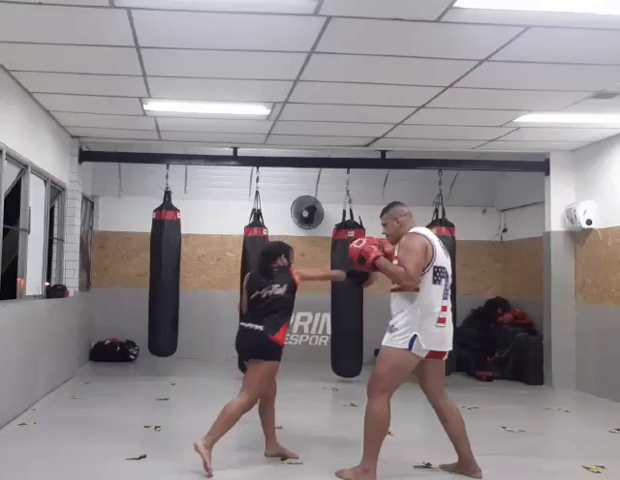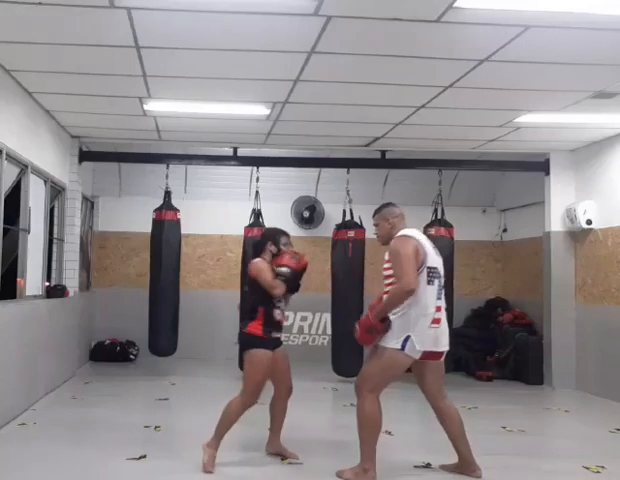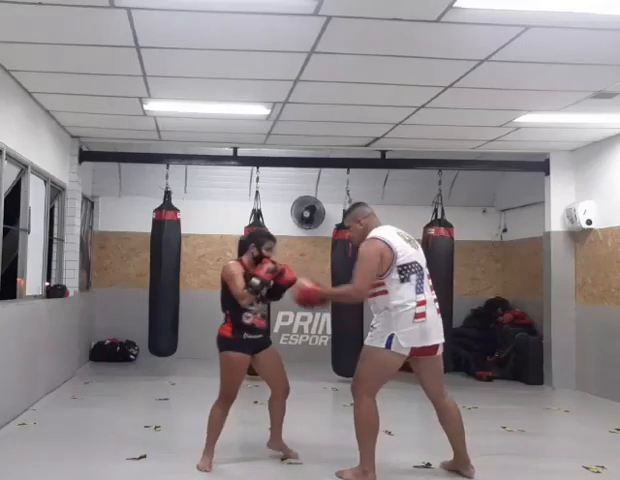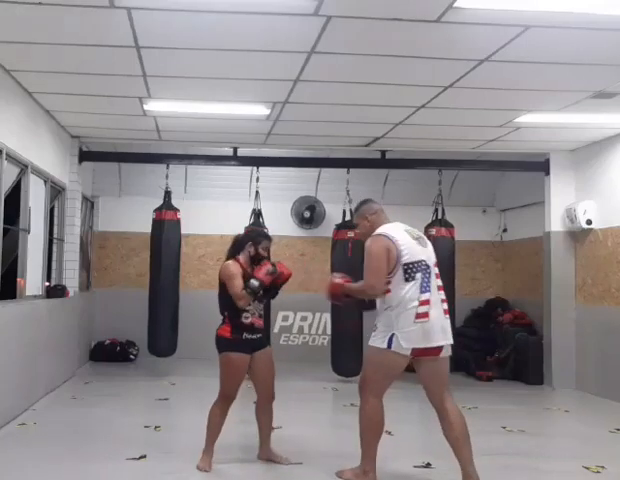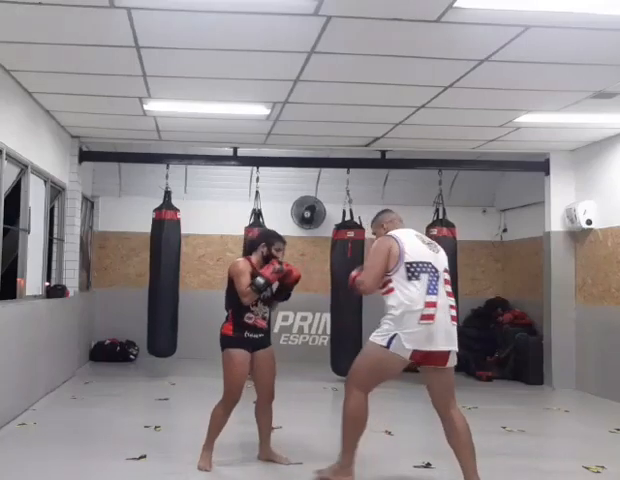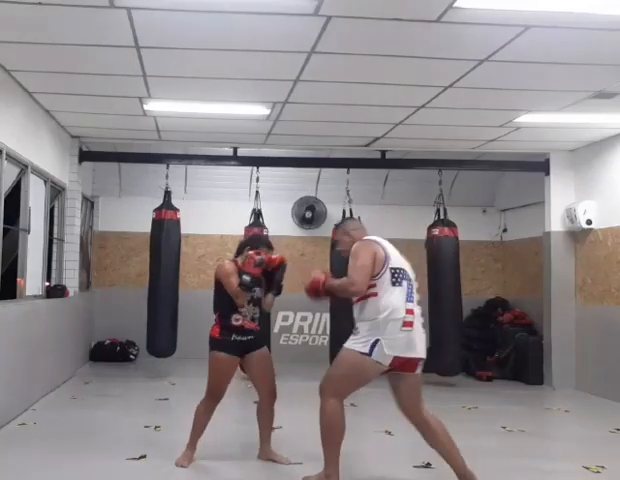
dt=0.3s
person 1, frame 1
left shoulder: (413, 239)
right shoulder: (432, 241)
left elbow: (409, 279)
left wrist: (376, 260)
right wrist: (383, 262)
left hip: (414, 328)
right hip: (435, 330)
left knee: (378, 391)
right knee: (438, 397)
person 1, frame 2
left shoulder: (402, 242)
right shoulder: (423, 242)
left elbow: (406, 286)
left wrist: (374, 315)
right wrist: (381, 305)
left hip: (409, 329)
right hip: (433, 330)
left knee: (366, 389)
right knee: (437, 398)
person 1, frame 3
left shoulder: (373, 244)
right shoulder: (404, 237)
left elbow: (357, 292)
left wrist: (316, 292)
left hip: (397, 326)
right hip: (428, 324)
left knee: (363, 391)
right knee: (438, 394)
person 1, frame 4
left shoulder: (379, 240)
right shoulder: (418, 236)
left elbow: (374, 288)
left wrist: (345, 286)
right wrist: (360, 288)
left hip: (402, 327)
right hip: (437, 325)
left knee: (370, 393)
right knee: (442, 401)
person 1, frame 5
left shoulder: (387, 242)
right shoulder: (435, 247)
left elbow: (366, 286)
left wrist: (356, 278)
left hip: (405, 328)
right hip: (443, 330)
left knee: (356, 387)
right knee: (448, 407)
person 1, frame 6
left shoulder: (364, 246)
right shoulder: (394, 255)
left elbow: (356, 287)
left wrist: (326, 282)
left hip: (380, 336)
right hip: (409, 338)
left knee: (330, 393)
right knee: (416, 412)
person 2, frame 1
left shoulder: (251, 277)
right shoulder: (292, 275)
left elbow: (245, 309)
right elbow: (330, 275)
left hip: (247, 337)
right hip: (267, 342)
left knee: (268, 392)
right knee: (248, 397)
left ankle: (272, 445)
right ankle: (207, 442)
person 2, frame 2
left shoulder: (274, 268)
right shoulder: (258, 264)
left elbow: (283, 298)
right elbow: (276, 291)
left wrist: (295, 278)
right wrist: (285, 268)
left hip: (272, 336)
right hip: (256, 336)
left knee: (284, 389)
right knee: (249, 396)
left ankle: (274, 443)
right ankle: (212, 445)
person 2, frame 3
left shoulder: (260, 270)
right shoulder: (233, 268)
right elbow: (243, 299)
left wrist: (278, 287)
right wrist: (261, 278)
left hip: (260, 338)
right hip: (235, 339)
left knee: (282, 389)
right knee: (226, 398)
left ankle: (276, 439)
right ankle: (208, 452)
person 2, frame 4
left shoulder: (255, 269)
right shoulder: (231, 267)
right elbow: (241, 301)
left wrist: (273, 286)
right wrist: (260, 279)
left hip: (258, 338)
right hip: (233, 339)
left knee: (267, 395)
right knee: (226, 398)
left ankle: (265, 449)
right ankle: (207, 453)
person 2, frame 5
left shoulder: (267, 270)
right shoulder: (241, 265)
right elbow: (246, 298)
left wrist: (284, 288)
right wrist: (266, 278)
left hip: (261, 338)
right hip: (236, 337)
left knee: (267, 396)
right knee: (231, 397)
left ankle: (265, 449)
right ankle: (207, 450)
person 2, frame 6
left shoulder: (257, 274)
right shoulder: (228, 266)
left elbow: (266, 306)
right elbow: (238, 298)
left wrist: (276, 278)
right wrist: (250, 272)
left hip: (254, 339)
right hip: (226, 338)
left knee: (268, 394)
right knee: (213, 397)
left ankle: (265, 448)
right ankle: (190, 449)
